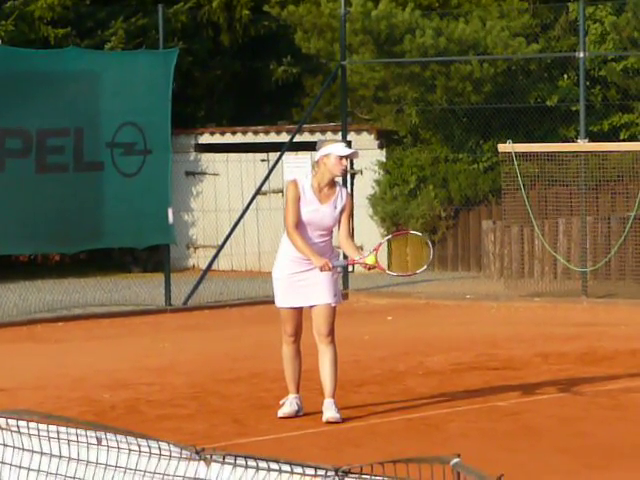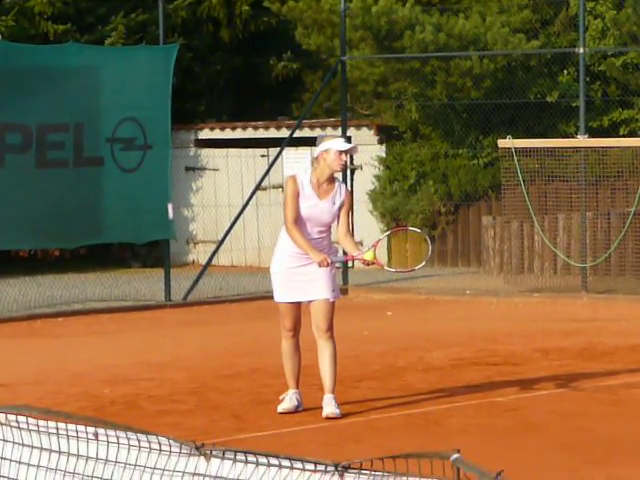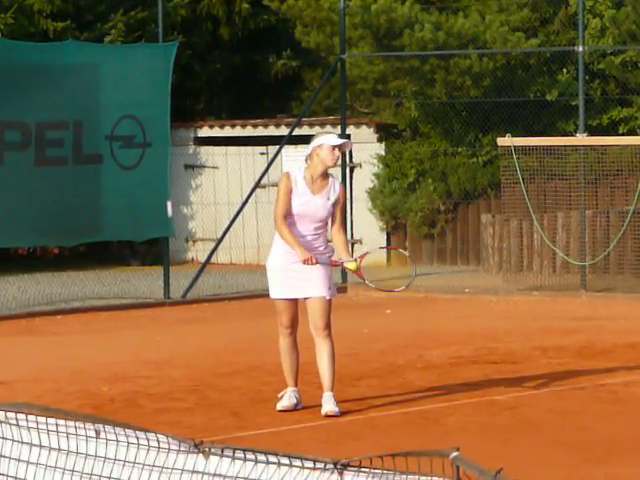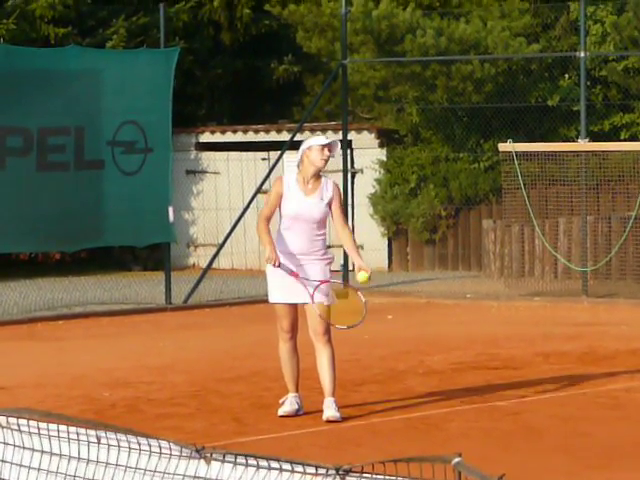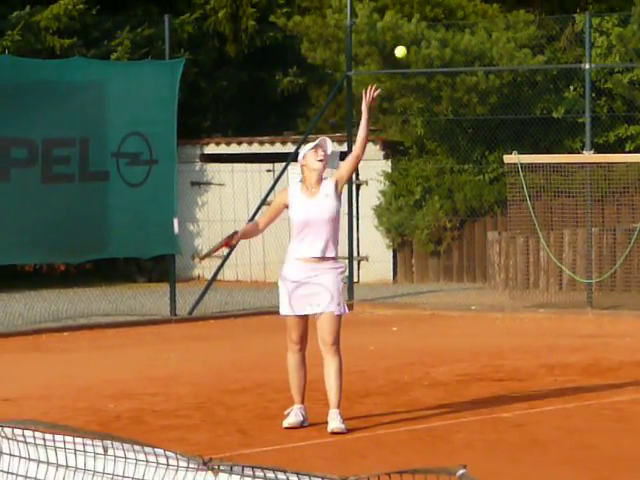
dt=0.3s
person 1, frame 1
left shoulder: (344, 197)
right shoulder: (296, 187)
left elbow: (344, 236)
right elbow: (291, 229)
left wrist: (362, 257)
right wrist: (313, 257)
left hip: (324, 270)
right hip: (290, 268)
left knee: (325, 337)
right knee: (290, 337)
left ankle: (329, 402)
right ankle: (293, 398)
person 1, frame 2
left shoulder: (343, 193)
right shoulder: (295, 183)
left elbow: (343, 233)
right elbow: (291, 224)
left wrist: (360, 254)
right wrist: (312, 252)
left hip: (321, 266)
right hip: (288, 263)
left knee: (324, 332)
right knee: (289, 332)
left ankle: (329, 398)
right ankle: (293, 394)
person 1, frame 3
left shoulder: (337, 188)
right shoulder: (289, 179)
left elbow: (337, 229)
right elbow: (280, 220)
left wrist: (347, 259)
right wrist: (299, 249)
left hip: (317, 263)
right hip: (285, 261)
left knee: (322, 330)
right knee: (287, 329)
left ankle: (328, 396)
right ankle: (292, 391)
person 1, frame 4
left shoulder: (331, 188)
right shoulder: (283, 184)
left elbow: (342, 228)
right elbow: (263, 220)
left wrist: (358, 260)
right wrist: (269, 247)
left hip: (315, 267)
right hip: (283, 266)
left knee: (322, 335)
right knee: (286, 334)
left ankle: (330, 401)
right ankle: (293, 397)
person 1, frame 5
left shoulder: (334, 183)
right shoulder: (289, 194)
left elbow: (357, 152)
right elbow: (260, 225)
left wrist: (365, 113)
right wrist: (239, 234)
left hip: (328, 274)
right hip: (295, 274)
left knee: (330, 345)
right knee: (296, 344)
left ankle: (334, 412)
right ankle: (298, 408)
